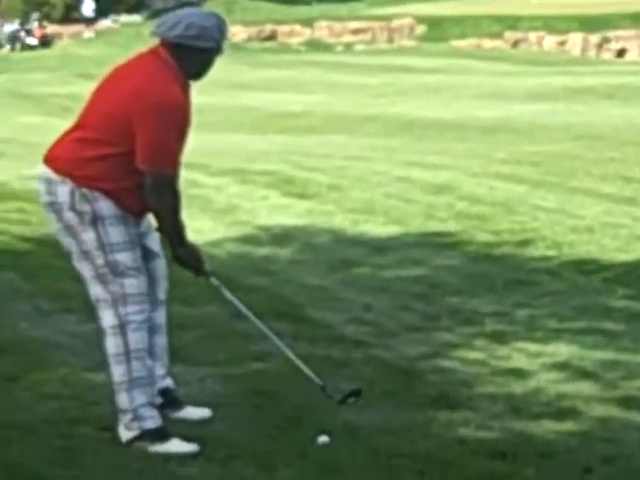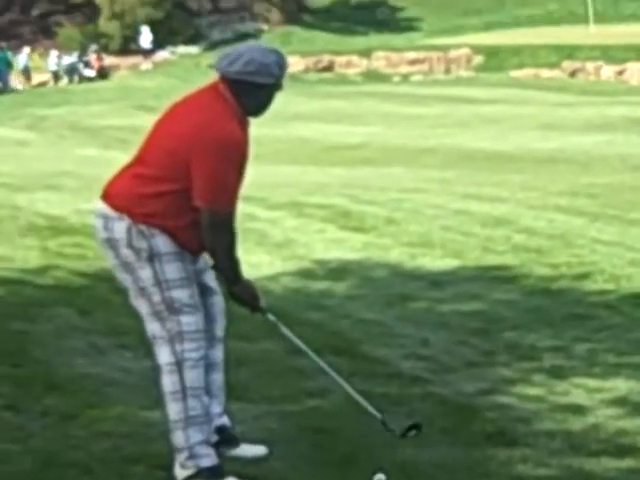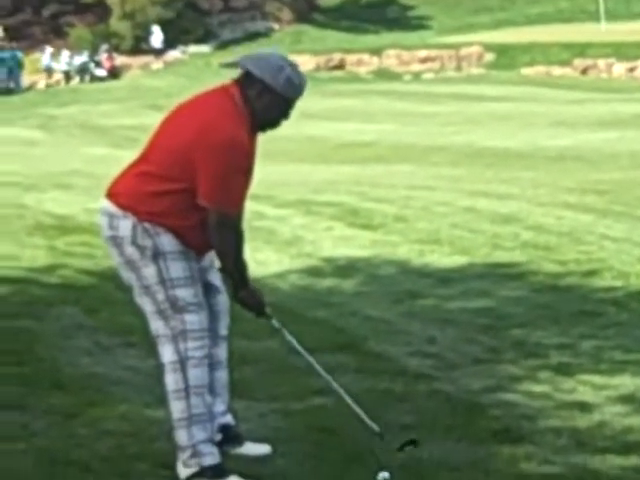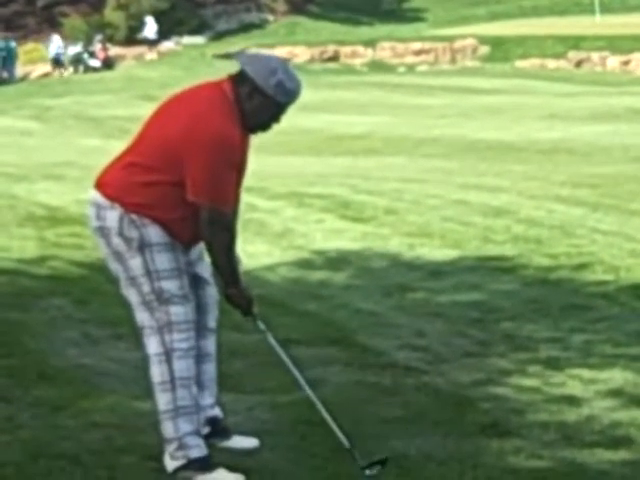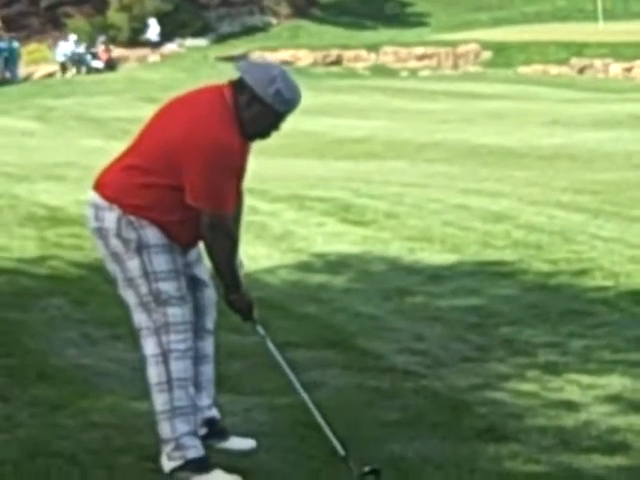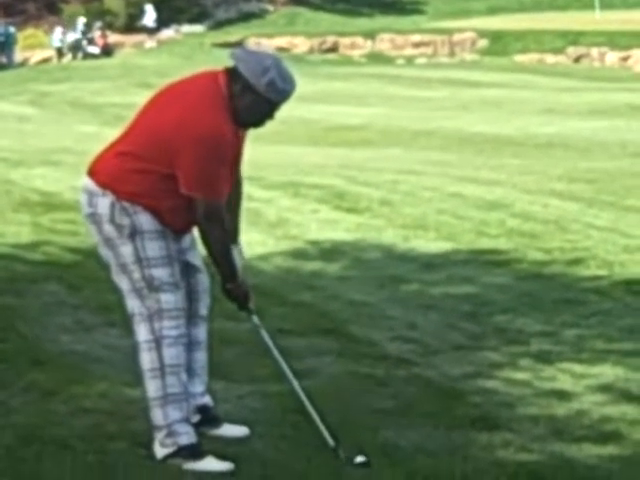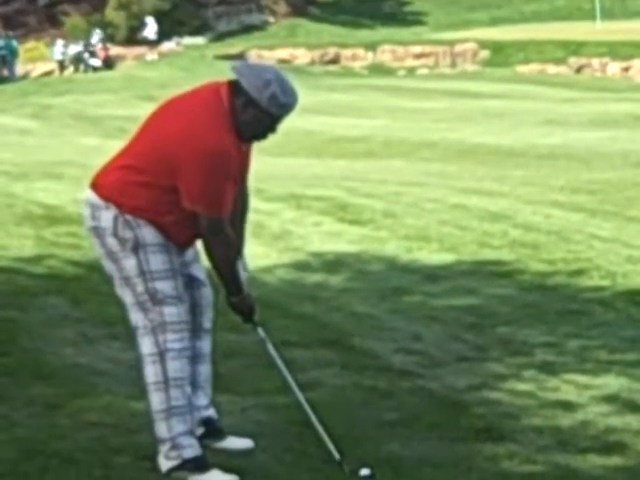
dt=0.4s
person 1, frame 1
left shoulder: (155, 67)
right shoulder: (162, 96)
left elbow: (155, 176)
right elbow: (159, 184)
left wrist: (168, 235)
right wrist: (179, 243)
left hip: (108, 190)
right hip: (81, 193)
left knee: (150, 288)
right knee: (125, 304)
left ankle: (156, 391)
right ankle: (138, 422)
person 1, frame 2
left shoulder: (215, 103)
right shoulder: (222, 133)
left elbow: (212, 215)
right elbow: (215, 222)
left wrist: (224, 273)
right wrist: (235, 280)
left hip: (164, 226)
right hip: (138, 229)
left knee: (208, 324)
right knee: (183, 342)
left ankle: (212, 429)
person 1, frame 3
left shoulder: (226, 107)
right shoulder: (226, 135)
left elbow: (222, 215)
right elbow: (223, 223)
left wrist: (232, 271)
right wrist: (243, 284)
left hip: (173, 225)
right hip: (142, 227)
left knee: (213, 320)
right knee: (187, 339)
left ankle: (217, 427)
person 1, frame 4
left shoulder: (222, 103)
right shoulder: (217, 130)
left elbow: (225, 199)
right elbow: (214, 220)
left wrist: (229, 263)
right wrist: (232, 282)
left hip: (160, 216)
right hip: (130, 218)
left knee: (202, 312)
right knee: (173, 331)
left ankle: (205, 420)
person 1, frame 5
left shoulder: (225, 107)
right shoulder: (215, 137)
left elbow: (230, 196)
right elbow: (214, 226)
left wrist: (234, 261)
right wrist: (235, 288)
left hip: (163, 219)
right hip: (129, 220)
left knee: (200, 313)
right knee: (169, 331)
left ankle: (201, 421)
person 1, frame 6
left shoulder: (221, 93)
right shoulder: (207, 126)
left elbow: (231, 177)
right elbow: (210, 214)
left wrist: (234, 245)
right wrist: (231, 278)
left hip: (156, 204)
right hip: (121, 205)
left knee: (193, 298)
right knee: (162, 317)
left ankle: (194, 407)
right ankle: (173, 439)
person 1, frame 7
left shoulder: (227, 108)
right shoulder: (209, 141)
left elbow: (237, 189)
right elbow: (214, 228)
left wrist: (237, 260)
right wrist: (236, 291)
left hip: (160, 217)
right hip: (125, 218)
left knee: (197, 311)
right knee: (167, 329)
left ankle: (199, 421)
